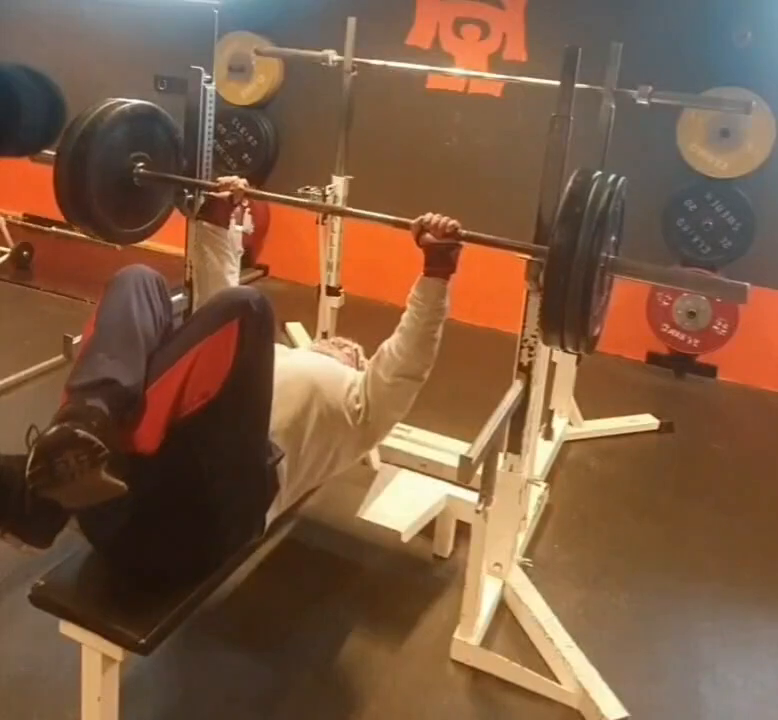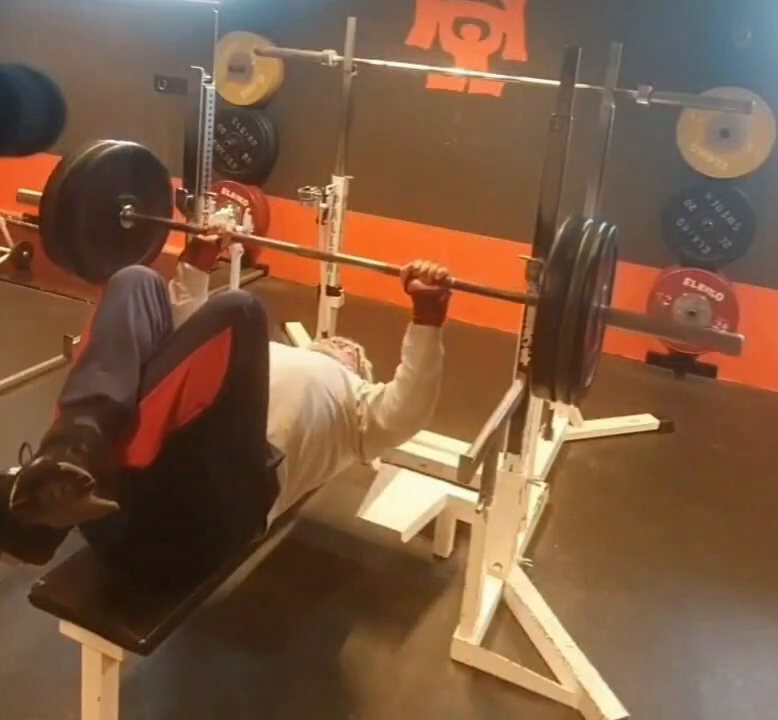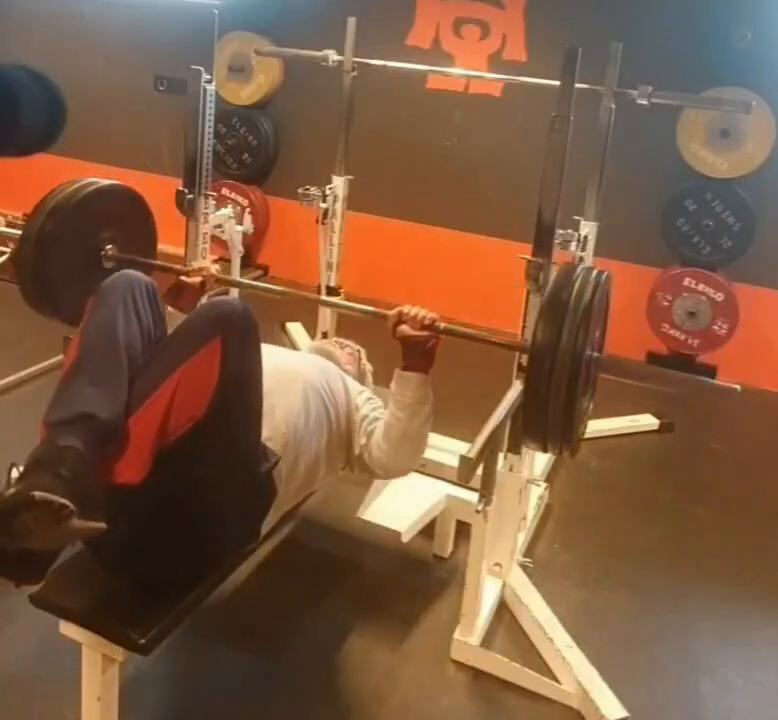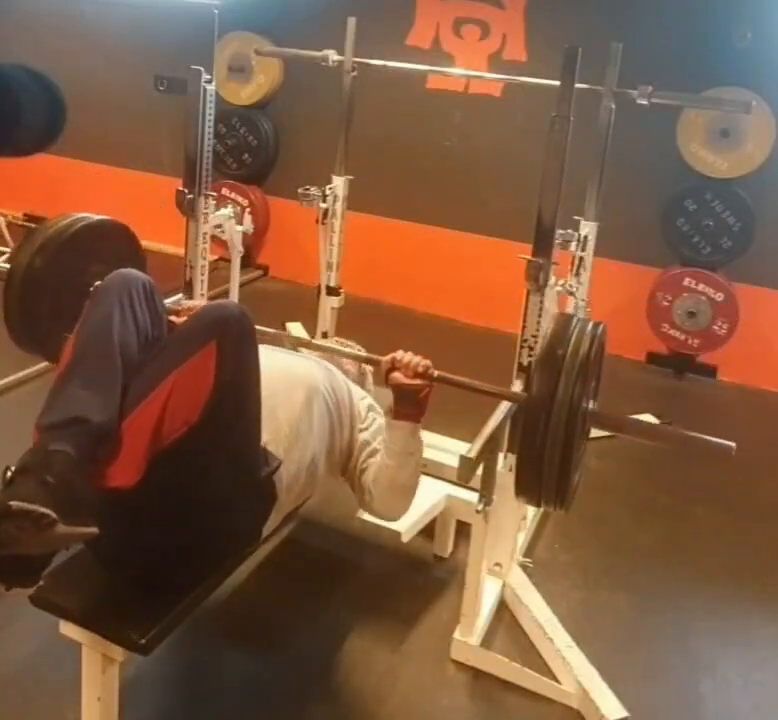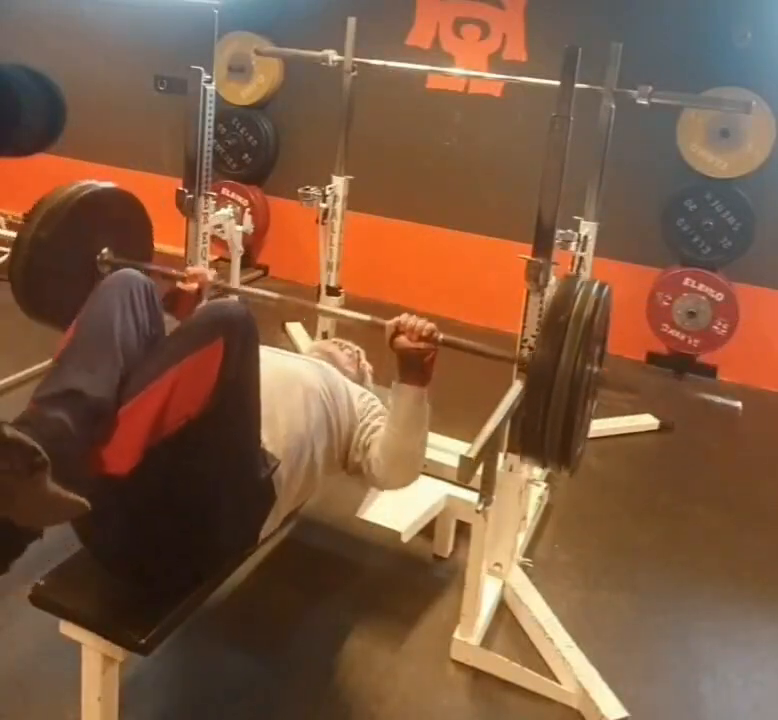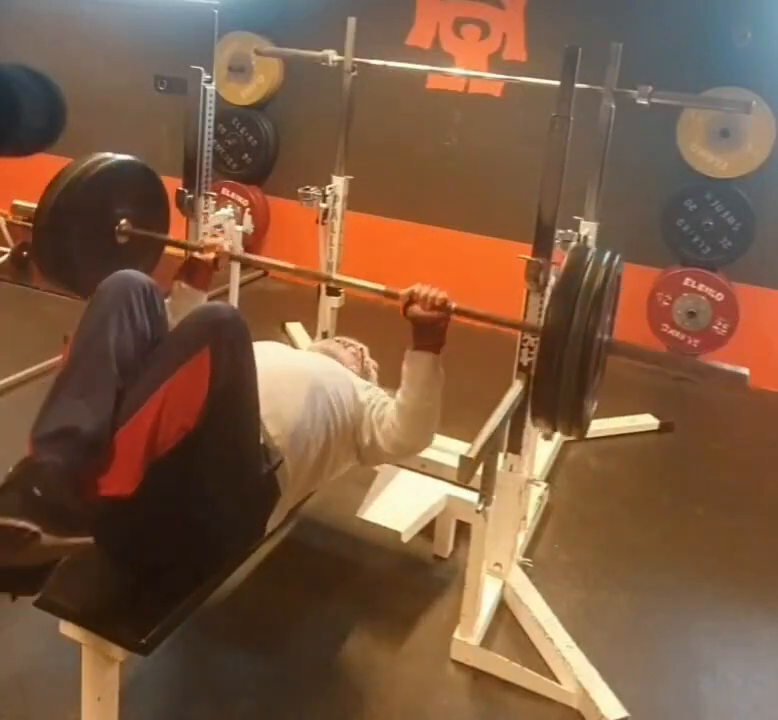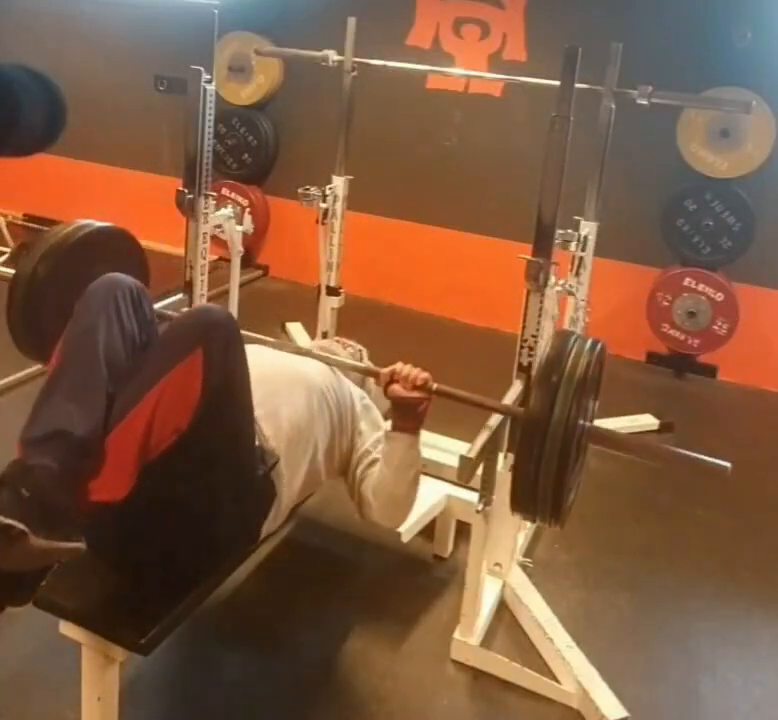
dt=0.5s
person 1, frame 1
left shoulder: (357, 399)
right shoulder: (278, 361)
left elbow: (409, 361)
right elbow: (212, 309)
left wrist: (436, 271)
left hip: (207, 511)
left knee: (242, 307)
right knee: (138, 281)
right ankle: (78, 448)
person 1, frame 2
left shoulder: (353, 398)
right shoulder: (279, 358)
left elbow: (407, 410)
right elbow: (187, 337)
left wrist: (427, 318)
right wrist: (196, 263)
left hip: (207, 509)
left knee: (235, 309)
right knee: (135, 283)
right ankle: (72, 462)
person 1, frame 3
left shoulder: (352, 401)
right shoulder: (271, 360)
left elbow: (395, 456)
right elbow: (174, 370)
left wrist: (415, 363)
right wrist: (180, 308)
left hip: (210, 506)
left knee: (226, 319)
right knee: (127, 289)
right ankle: (56, 485)
person 1, frame 4
left shoulder: (353, 407)
right shoulder: (264, 363)
left elbow: (389, 498)
left wrist: (407, 410)
right wrist: (177, 340)
left hip: (210, 506)
left knee: (223, 322)
right knee: (126, 287)
left ankle: (53, 498)
right ankle: (53, 485)
person 1, frame 5
left shoulder: (353, 405)
right shoulder: (271, 360)
left elbow: (395, 468)
right elbow: (173, 367)
left wrist: (412, 375)
right wrist: (179, 313)
left hip: (207, 508)
left knee: (227, 319)
right knee: (128, 286)
right ankle: (41, 460)
person 1, frame 6
left shoulder: (358, 400)
right shoulder: (273, 357)
left elbow: (408, 433)
right elbow: (182, 347)
left wrist: (426, 343)
right wrist: (193, 281)
left hip: (213, 502)
right hip: (145, 464)
left knee: (220, 322)
right knee: (128, 289)
left ankle: (60, 505)
right ankle: (49, 492)
person 1, frame 7
left shoulder: (354, 408)
right shoulder: (259, 361)
left elbow: (387, 507)
right elbow: (169, 388)
left wrist: (406, 420)
right wrist: (177, 341)
left hip: (211, 506)
right hip: (133, 475)
left knee: (210, 325)
right knee: (115, 293)
left ankle: (46, 511)
right ankle: (35, 504)
